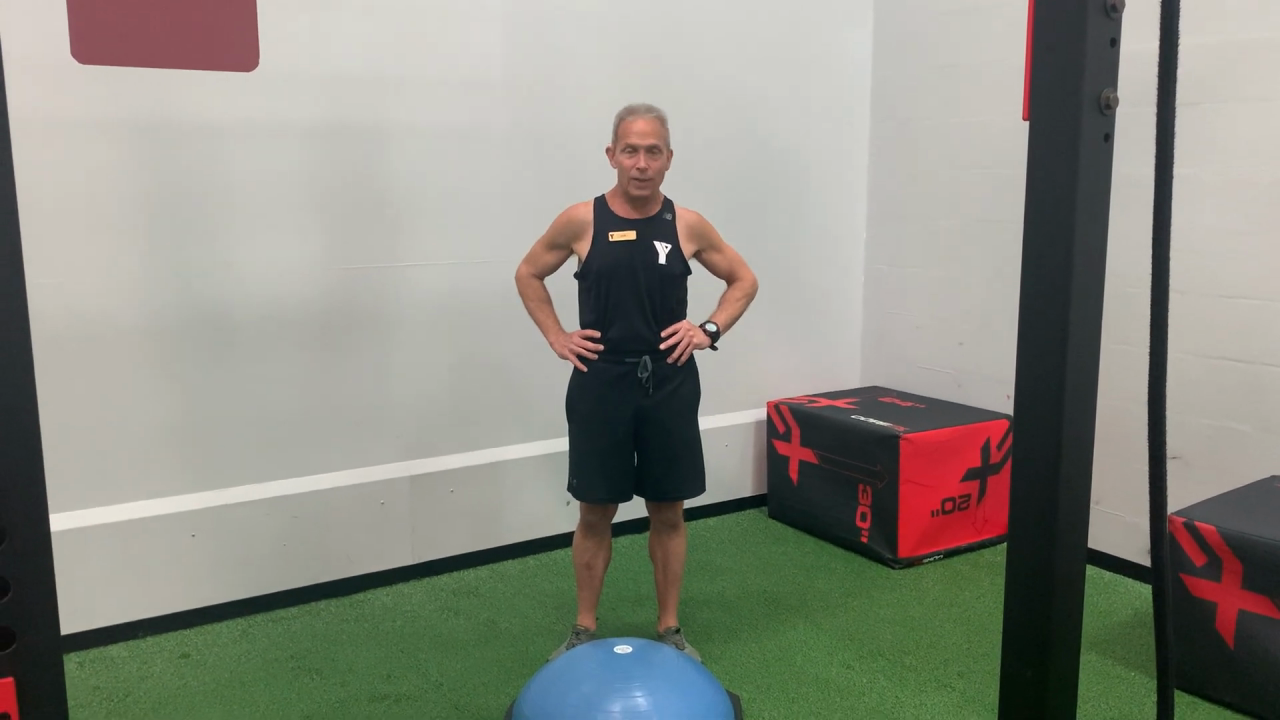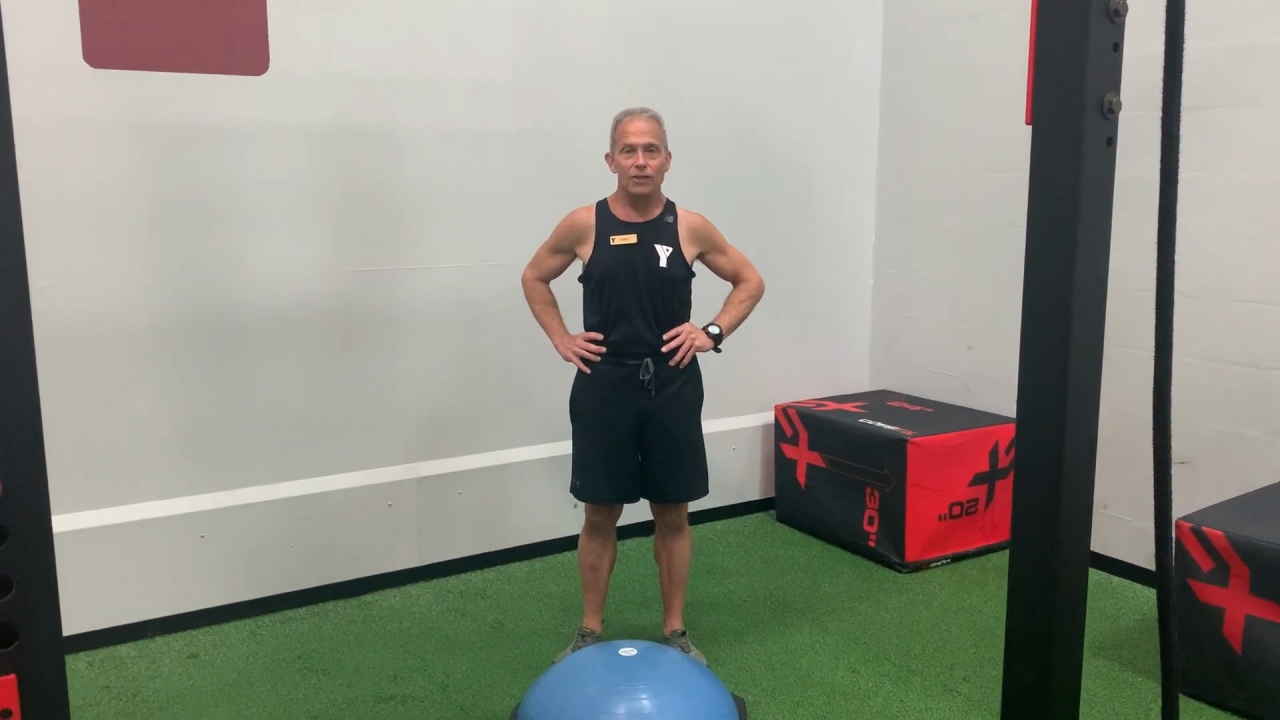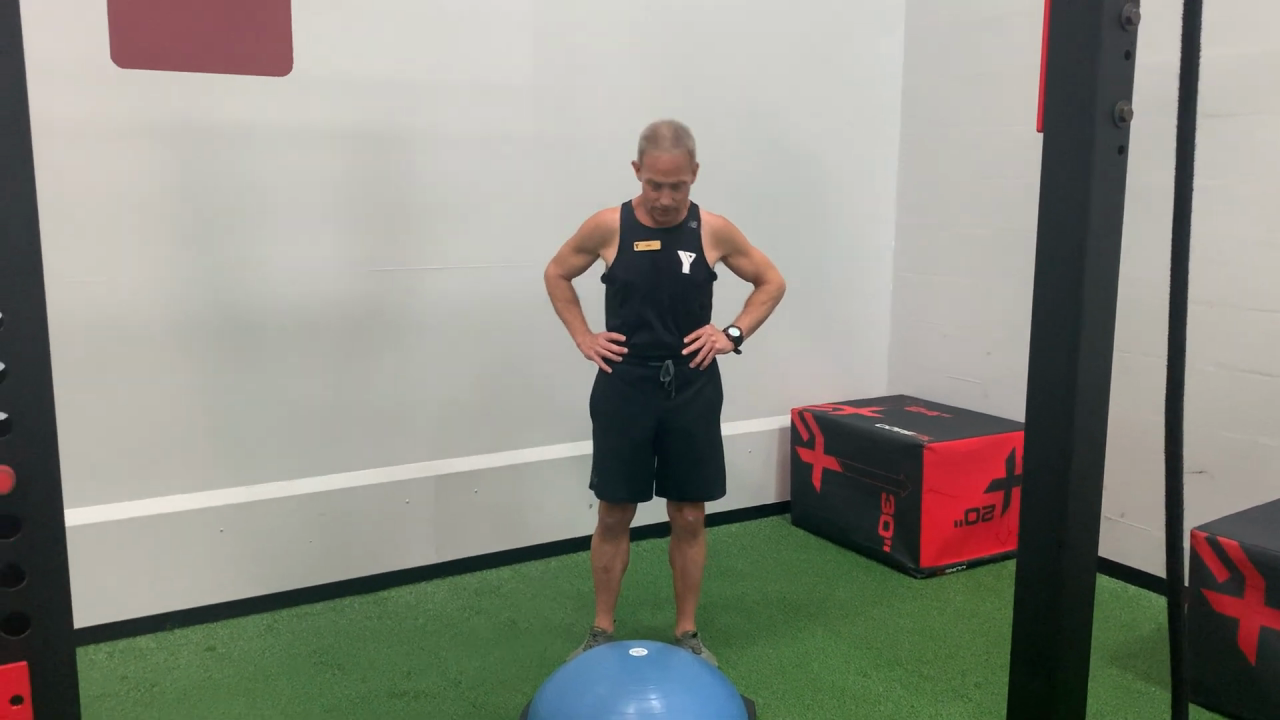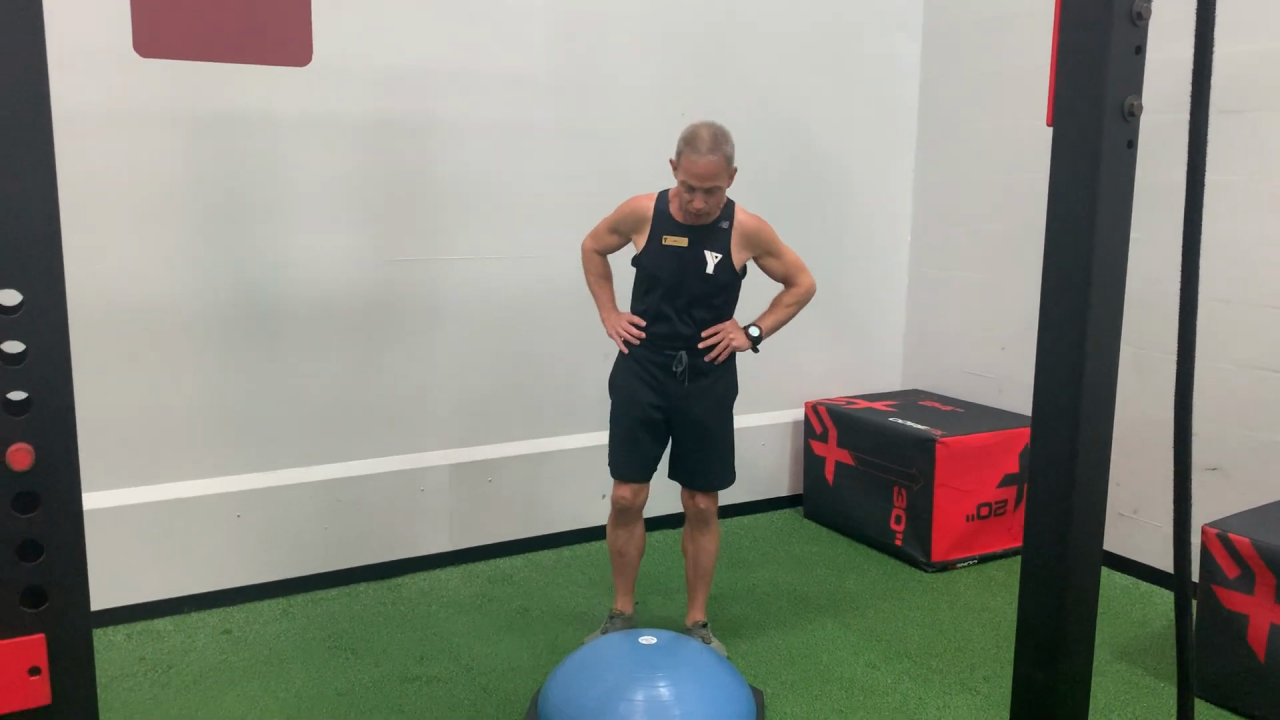
dt=0.4s
person 1, frame 1
left shoulder: (688, 225)
right shoulder: (581, 221)
left elbow: (744, 281)
right elbow: (528, 274)
left wrist: (710, 330)
right wrist: (556, 337)
left hip: (670, 385)
right hip: (601, 384)
left knee: (668, 513)
right knee: (595, 513)
left ankle: (669, 629)
right ankle: (584, 629)
person 1, frame 2
left shoulder: (690, 227)
right shoulder: (583, 225)
left elbow: (750, 281)
right elbow: (534, 278)
left wrist: (713, 333)
right wrist: (561, 339)
left hip: (673, 386)
right hip: (604, 386)
left knee: (673, 515)
right knee: (600, 515)
left ankle: (675, 631)
right ankle: (590, 631)
person 1, frame 3
left shoulder: (714, 230)
right shoulder: (608, 226)
left elbow: (771, 281)
right elbow: (557, 274)
left wrist: (734, 335)
right wrist: (583, 336)
left hip: (692, 387)
right hip: (624, 386)
left knee: (689, 516)
right knee: (614, 514)
left ankle: (687, 633)
right ankle: (602, 630)
person 1, frame 4
left shoulder: (747, 230)
right shoulder: (641, 212)
left elbow: (802, 283)
right elbow: (592, 247)
left wrist: (753, 333)
right wrist: (609, 315)
left hip: (707, 377)
right hip: (642, 370)
left knee: (701, 504)
right knee: (626, 498)
left ankle: (696, 622)
right ankle: (621, 611)
